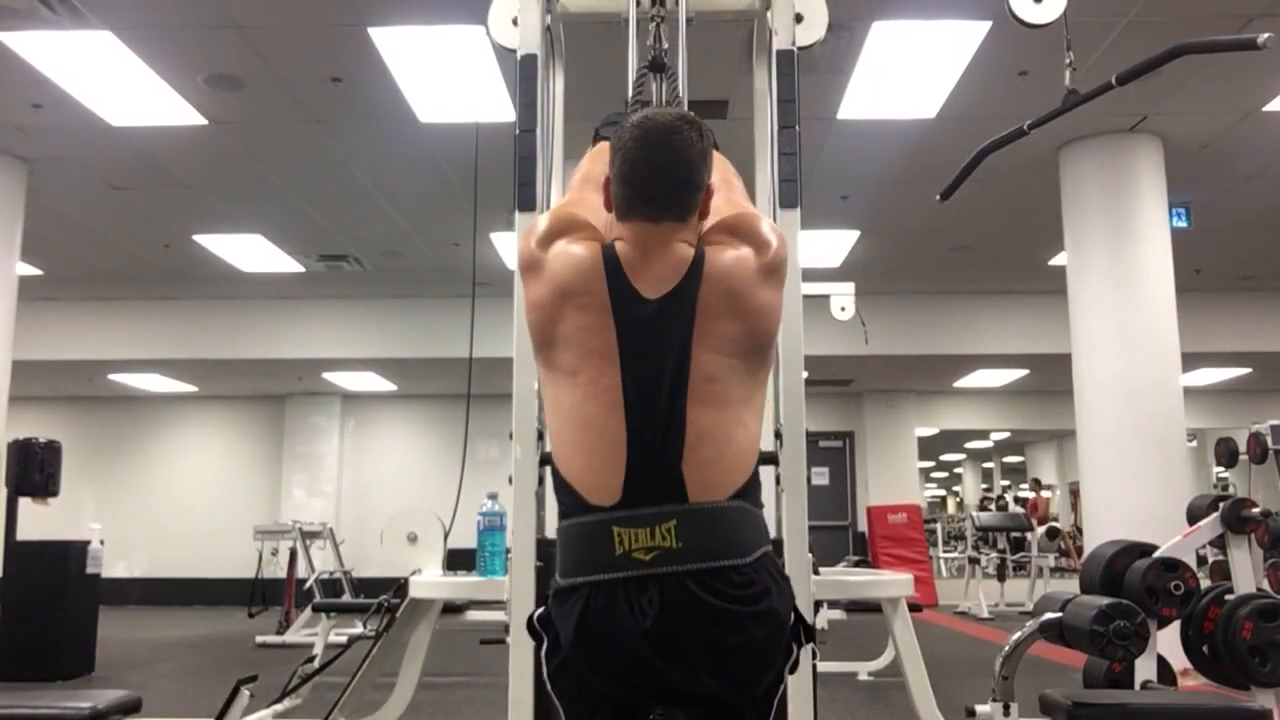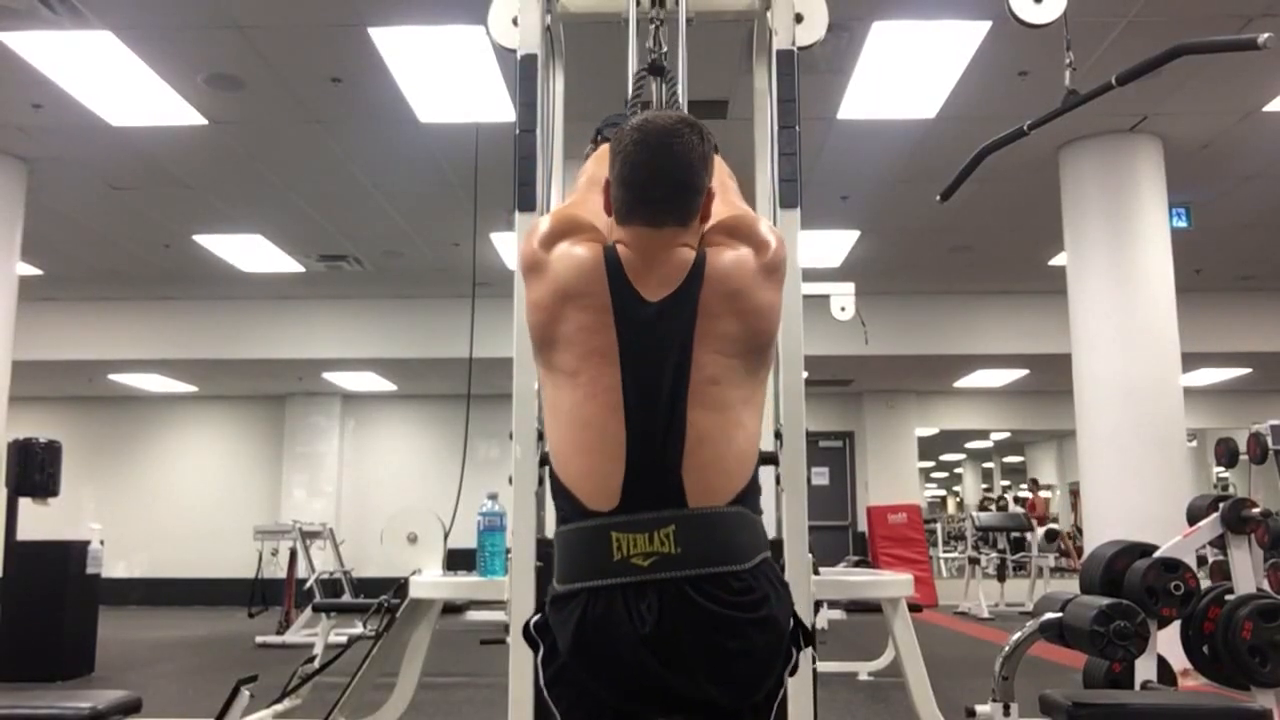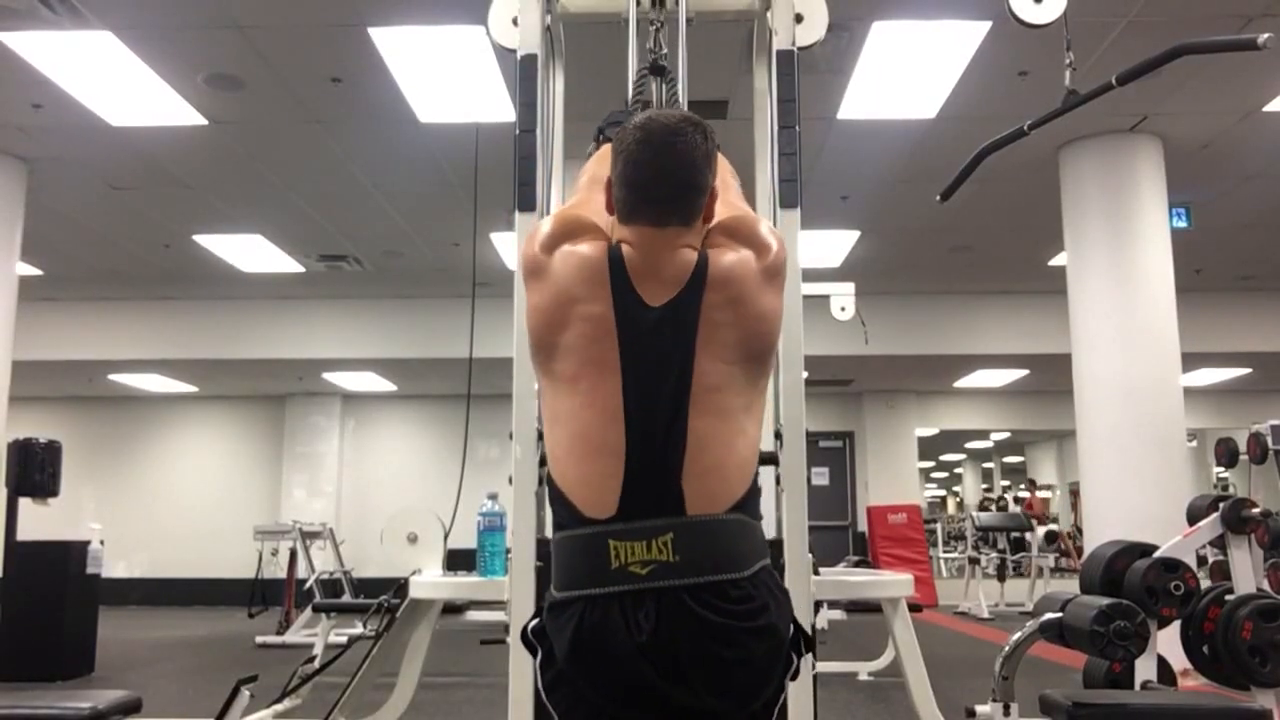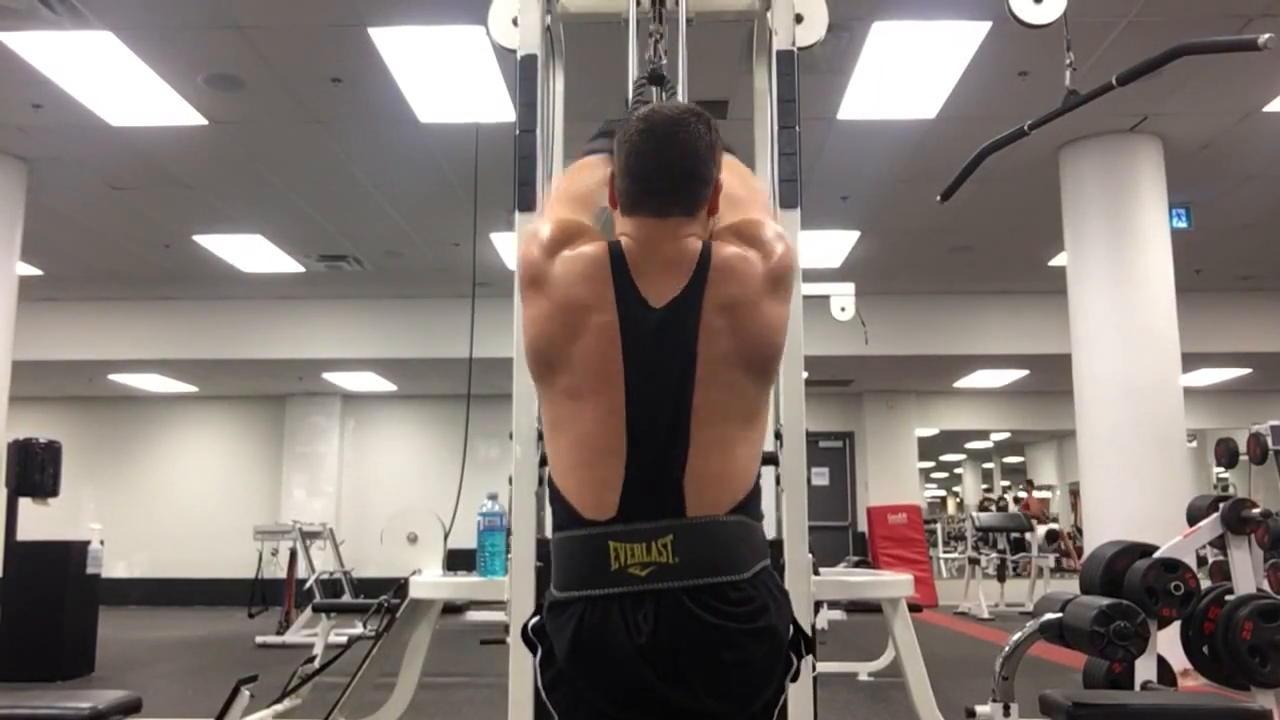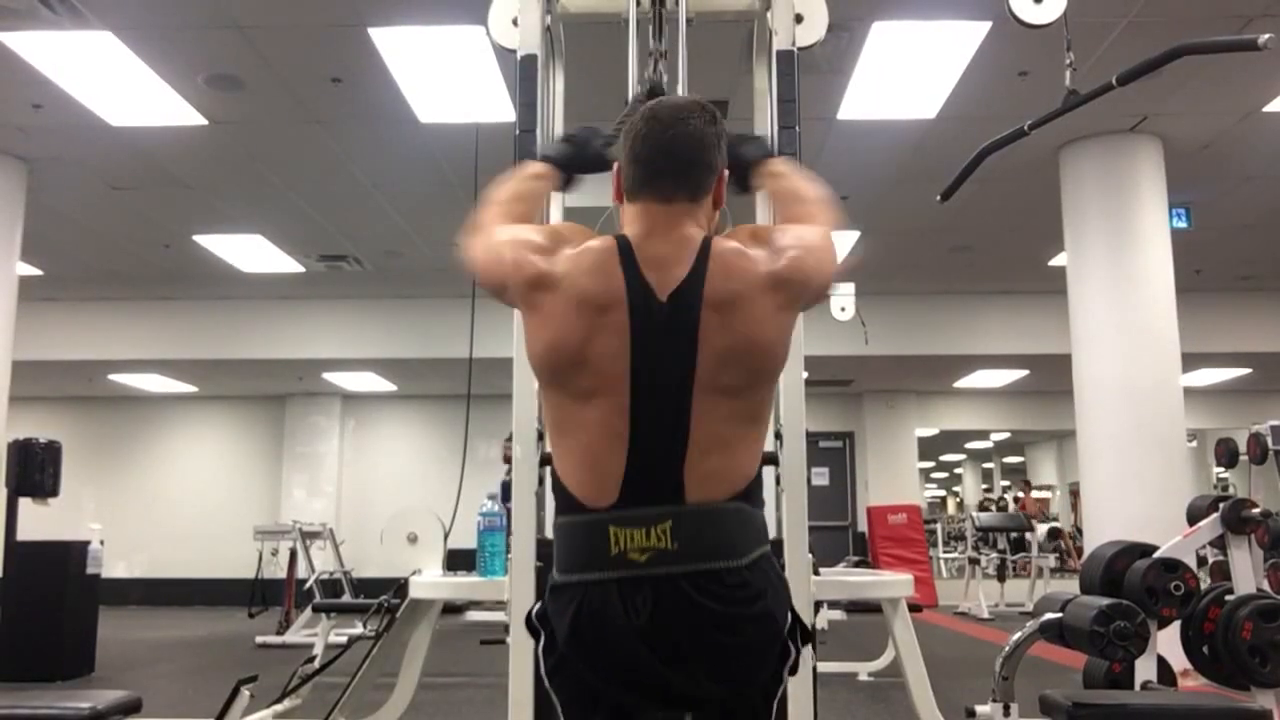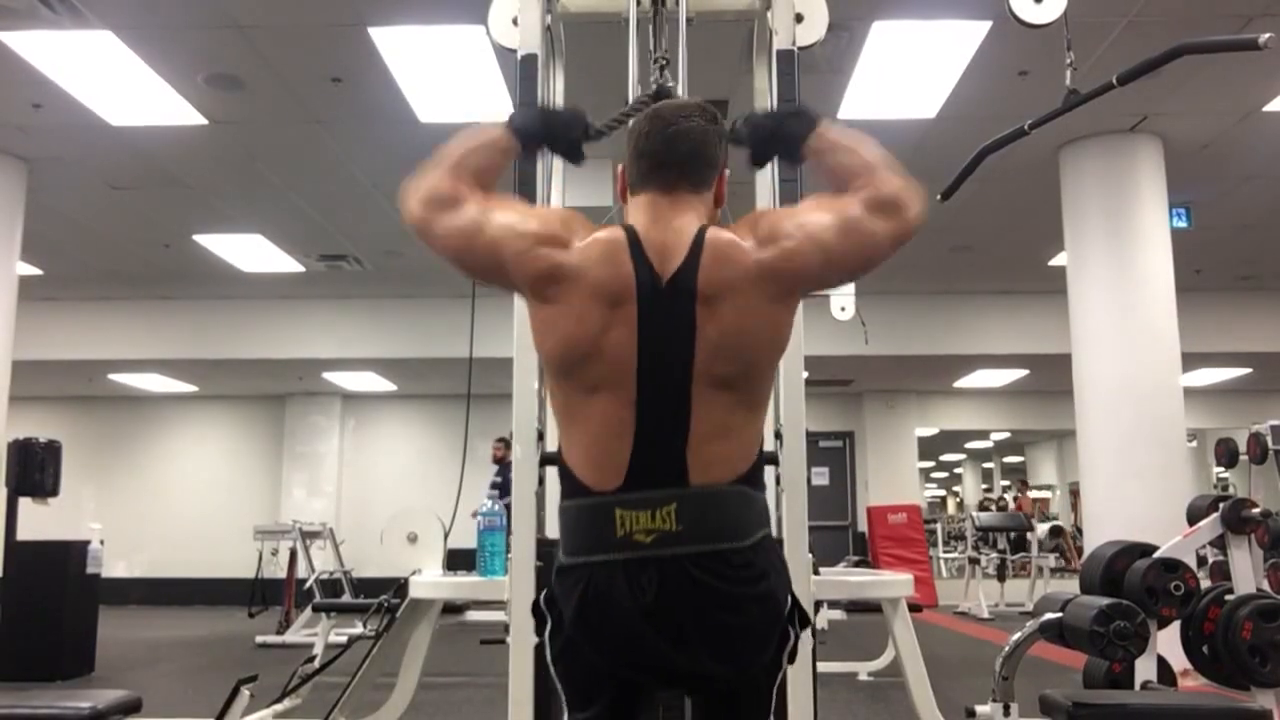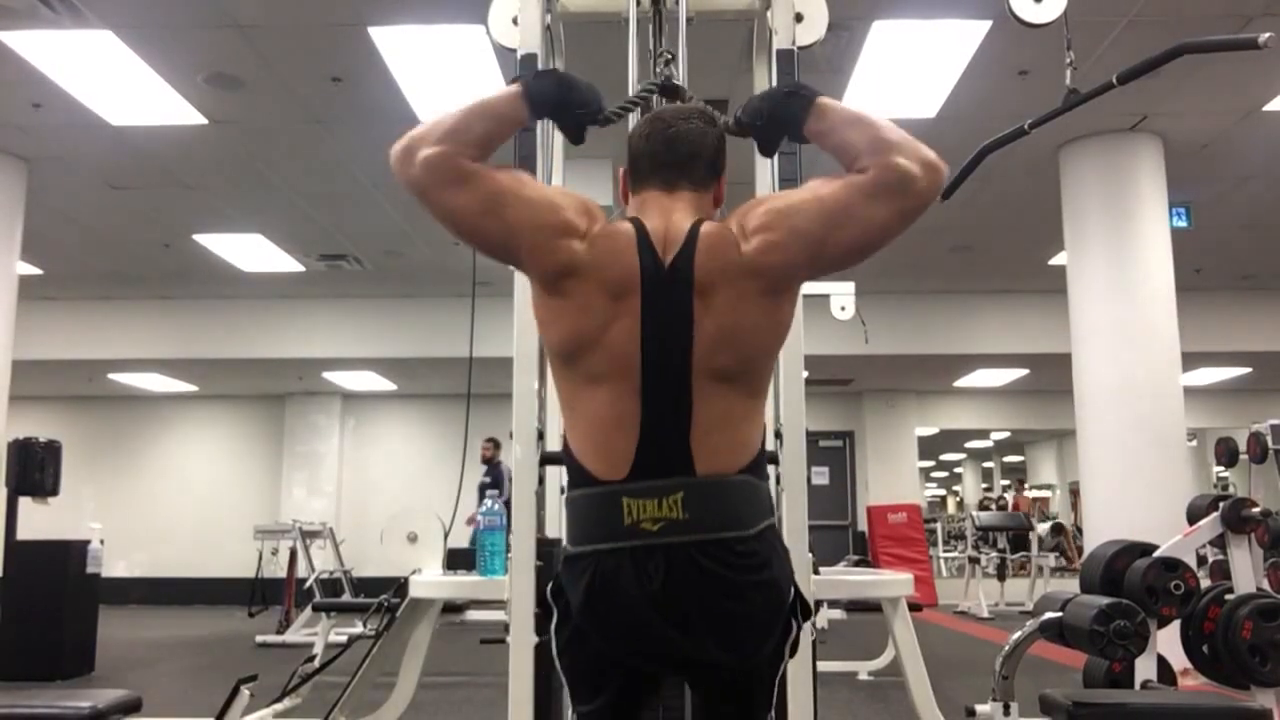
dt=0.1s
person 1, frame 1
left shoulder: (554, 262)
right shoulder: (752, 264)
left elbow: (582, 190)
right elbow: (727, 191)
left wrist: (610, 139)
right wrist: (693, 144)
left hip: (597, 608)
right hip: (734, 600)
person 1, frame 2
left shoulder: (556, 265)
right shoulder: (751, 266)
left elbow: (585, 193)
right elbow: (725, 192)
left wrist: (610, 141)
right wrist: (693, 144)
left hip: (596, 615)
right hip: (733, 607)
person 1, frame 3
left shoulder: (556, 265)
right shoulder: (753, 267)
left elbow: (591, 190)
right elbow: (724, 194)
left wrist: (611, 140)
right wrist: (695, 152)
left hip: (594, 620)
right hip: (732, 615)
person 1, frame 4
left shoulder: (555, 271)
right shoulder: (758, 271)
left elbow: (568, 200)
right elbow: (745, 196)
left wrist: (601, 150)
right wrist: (706, 148)
left hip: (593, 622)
right hip: (733, 617)
person 1, frame 5
left shoulder: (550, 271)
right shoulder: (765, 271)
left elbow: (484, 232)
right elbow: (819, 216)
left wrist: (559, 160)
right wrist: (761, 157)
left hip: (595, 607)
right hip: (731, 602)
person 1, frame 6
left shoulder: (558, 260)
right shoulder: (769, 260)
left elbow: (426, 202)
right elbow: (898, 205)
left wrist: (525, 128)
right wrist: (805, 131)
left hip: (600, 590)
right hip: (735, 586)
person 1, frame 7
left shoulder: (568, 248)
right shoulder: (764, 250)
left elbow: (420, 160)
right elbow: (915, 174)
left wrist: (535, 96)
right wrist: (805, 111)
left hip: (606, 578)
right hip: (738, 574)
